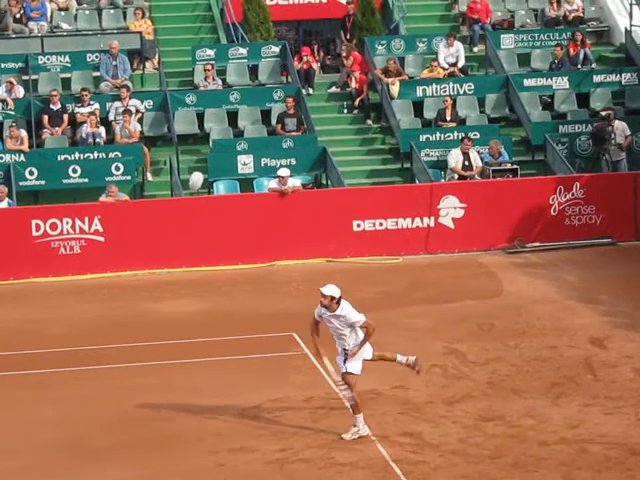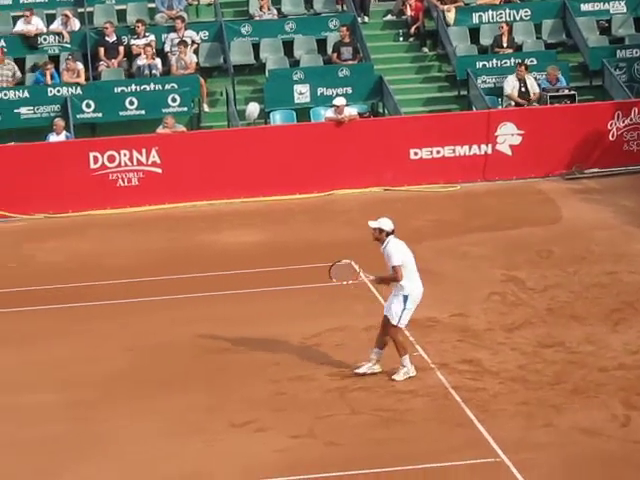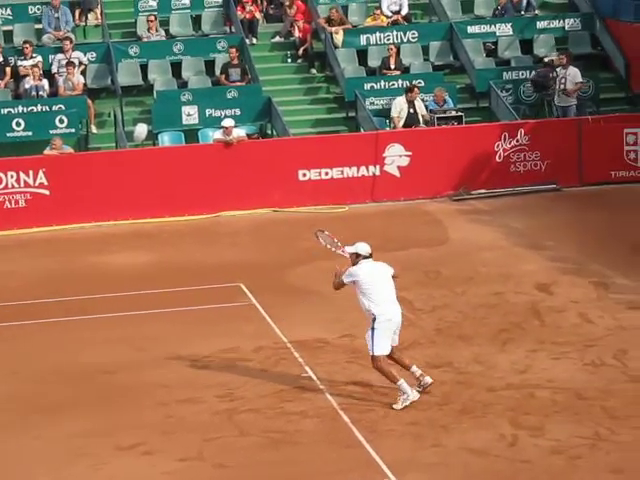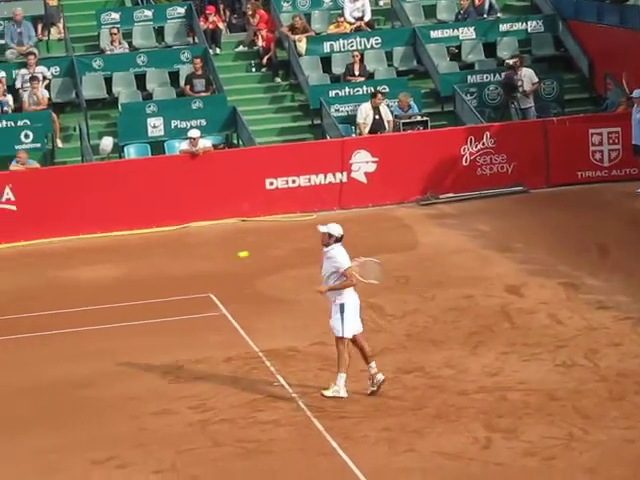
dt=0.7s
person 1, frame 1
left shoulder: (347, 313)
right shoulder: (321, 309)
left elbow: (371, 327)
right elbow: (314, 325)
left wrist: (358, 348)
right wrist: (317, 347)
left hip: (352, 348)
right hip: (344, 347)
left knee: (349, 385)
right knee: (376, 356)
left ankle: (360, 427)
right ankle: (408, 361)
person 1, frame 2
left shoulder: (393, 248)
right shoulder: (389, 245)
left elbow: (398, 277)
left wrist: (380, 279)
right wrist: (384, 278)
left hip: (408, 293)
right hip: (400, 291)
left knee: (394, 331)
right knee: (384, 328)
left ankle: (408, 367)
right ankle: (373, 363)
person 1, frame 3
left shoulder: (354, 271)
right shoulder: (382, 265)
left elbow: (336, 286)
right elbow: (395, 275)
left wrist: (339, 275)
left hip: (382, 319)
right hip: (395, 314)
left knee: (378, 362)
right knee: (391, 352)
left ankle: (408, 393)
right ankle: (422, 378)
person 1, frame 4
left shoulder: (336, 254)
right shoulder: (332, 251)
left elbow: (351, 280)
right elbow: (348, 275)
left wrist: (329, 288)
left hip: (343, 303)
right hip: (342, 302)
left knee: (341, 343)
right knee: (357, 340)
left ankle: (339, 386)
right ankle: (375, 375)
